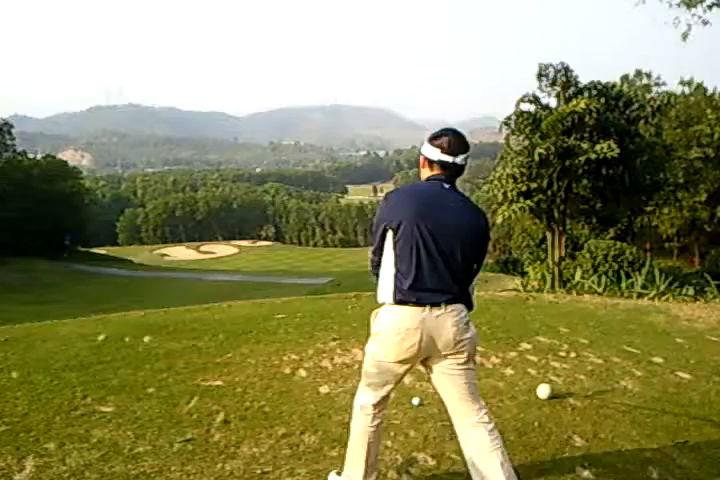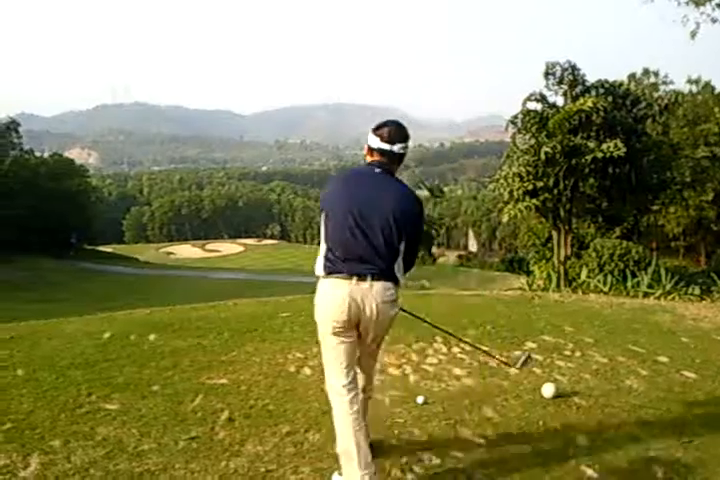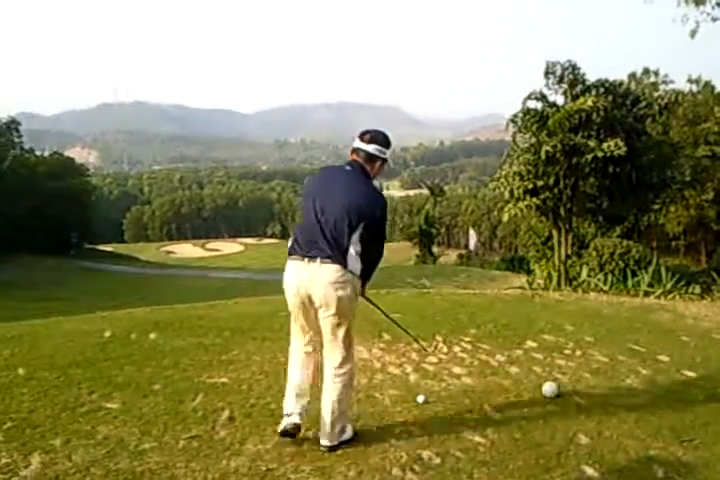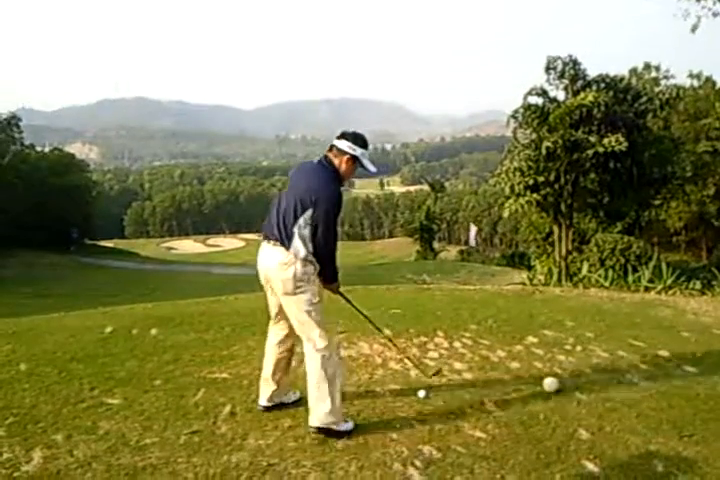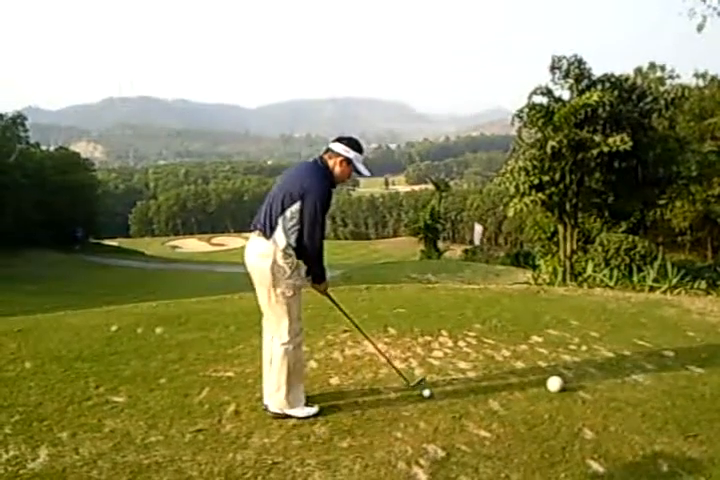
dt=0.4s
person 1, frame 1
left shoulder: (397, 202)
right shoulder: (476, 217)
left elbow: (378, 257)
right elbow: (468, 273)
left hip: (401, 319)
right hip: (451, 321)
left knee: (369, 402)
right knee: (473, 415)
person 1, frame 2
left shoulder: (336, 185)
right shoulder: (409, 201)
right elbow: (409, 256)
left hip: (335, 290)
right hip: (380, 293)
left knee: (343, 385)
right knee: (363, 374)
right ankle: (353, 441)
person 1, frame 3
left shoulder: (318, 177)
right shoulder: (373, 199)
right elbow: (372, 251)
right wrist: (360, 282)
left hip: (296, 270)
right hip: (335, 277)
left knee: (302, 345)
right knee: (339, 358)
left ankle: (292, 415)
right ankle: (333, 432)
person 1, frame 4
left shoulder: (305, 170)
right shoulder: (329, 189)
right elbow: (324, 240)
left wrist: (321, 272)
right wrist: (331, 277)
left hip: (269, 255)
right hip: (290, 264)
left knee: (281, 329)
right knee: (318, 341)
left ankle: (271, 394)
right ankle: (325, 417)
person 1, frame 5
left shoulder: (303, 170)
right shoulder: (318, 185)
right elbow: (312, 237)
left wrist: (309, 269)
right wrist: (319, 276)
left hip: (259, 249)
right hip: (274, 256)
left knee: (274, 328)
right knee: (287, 333)
left ankle: (274, 393)
right ankle: (284, 402)
